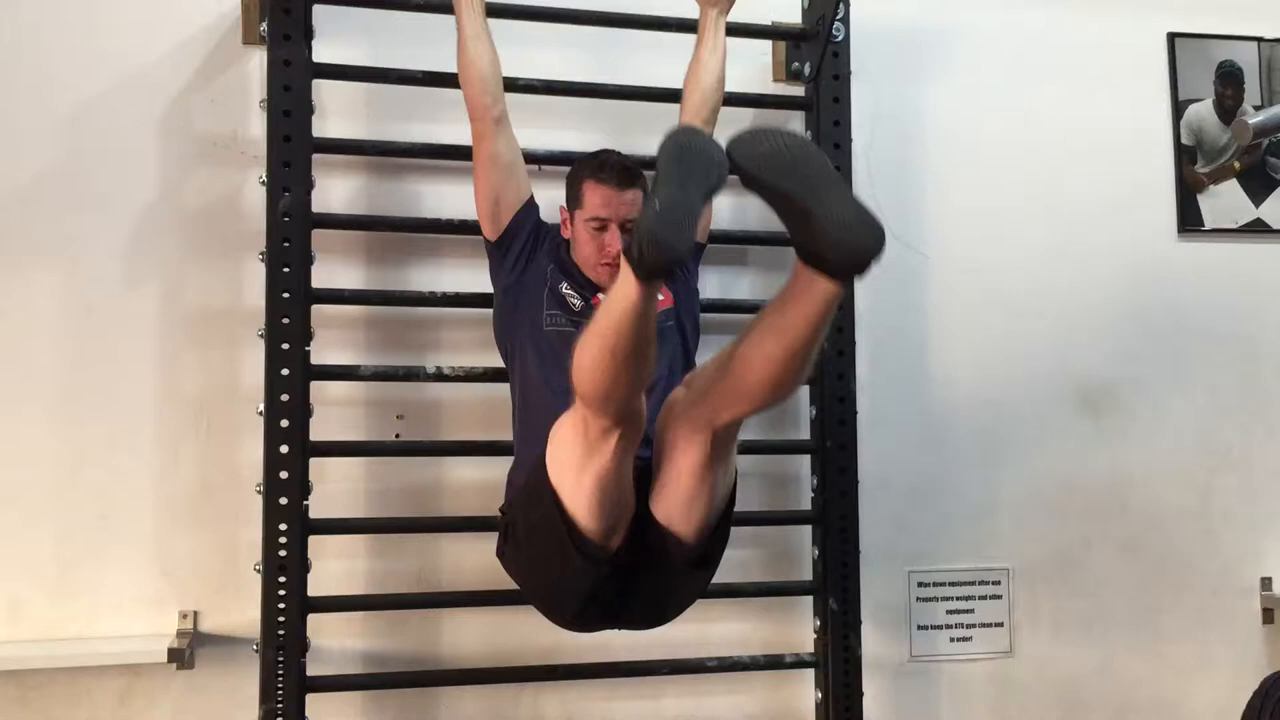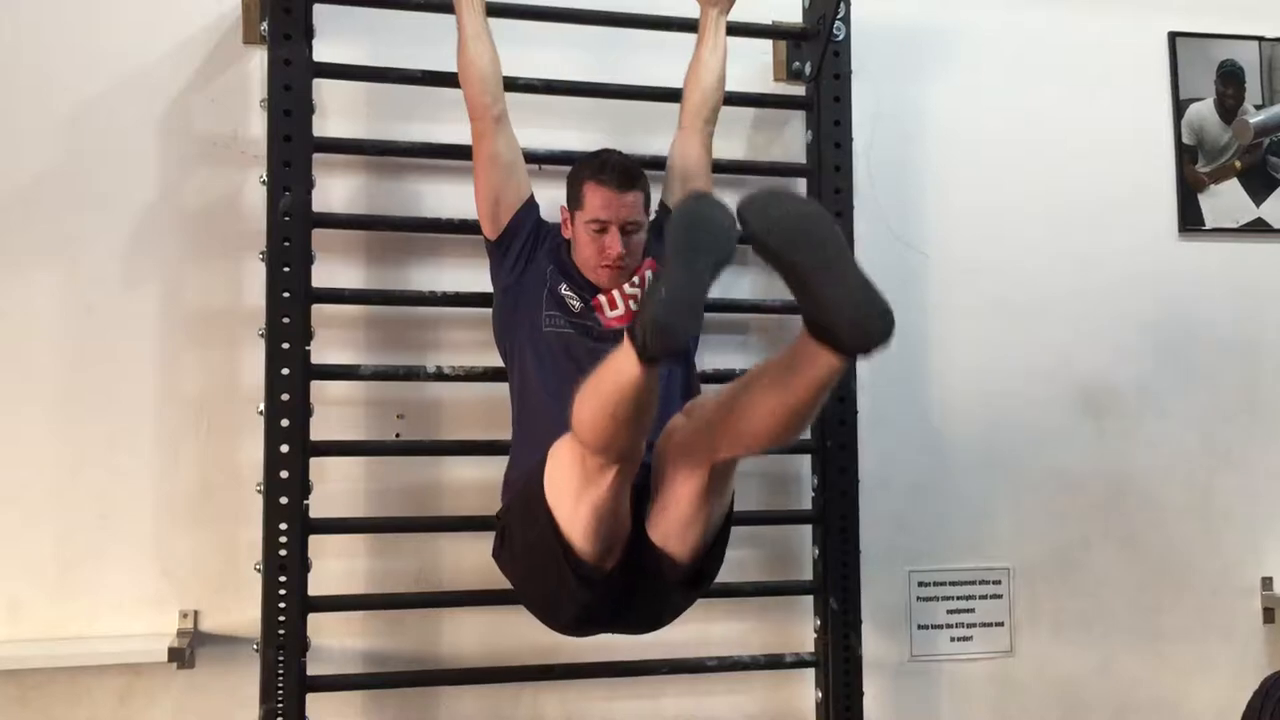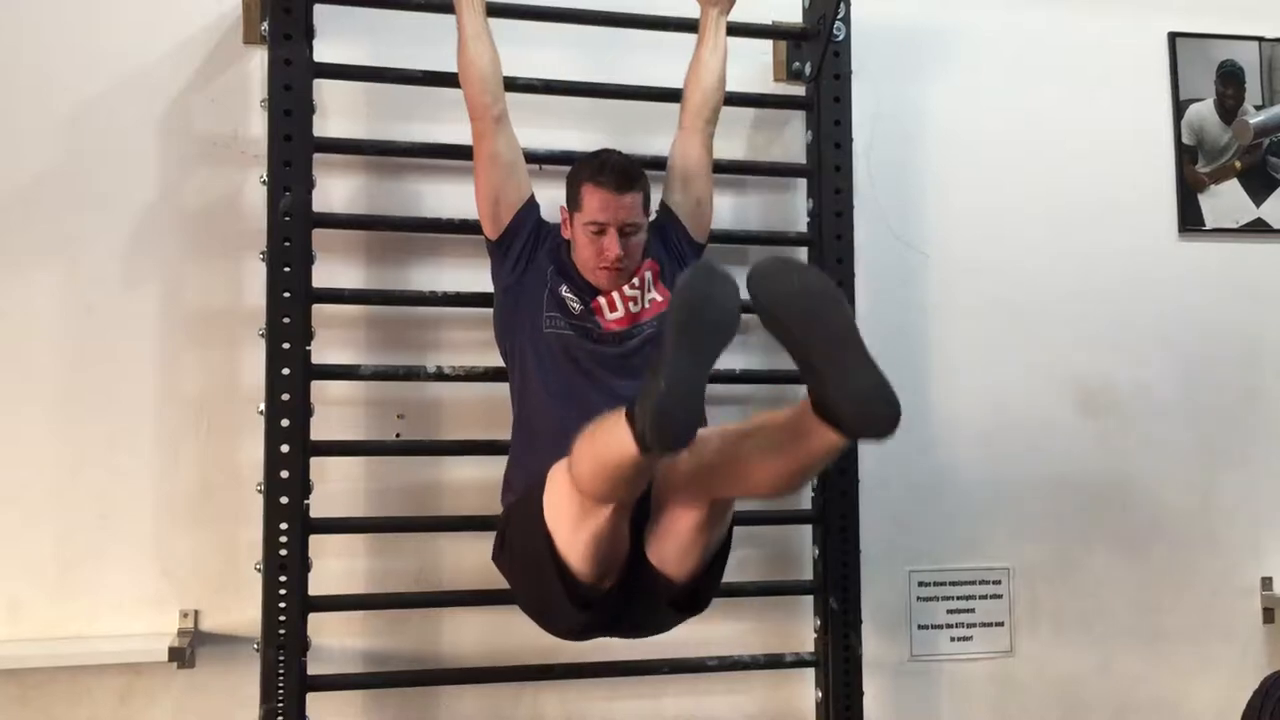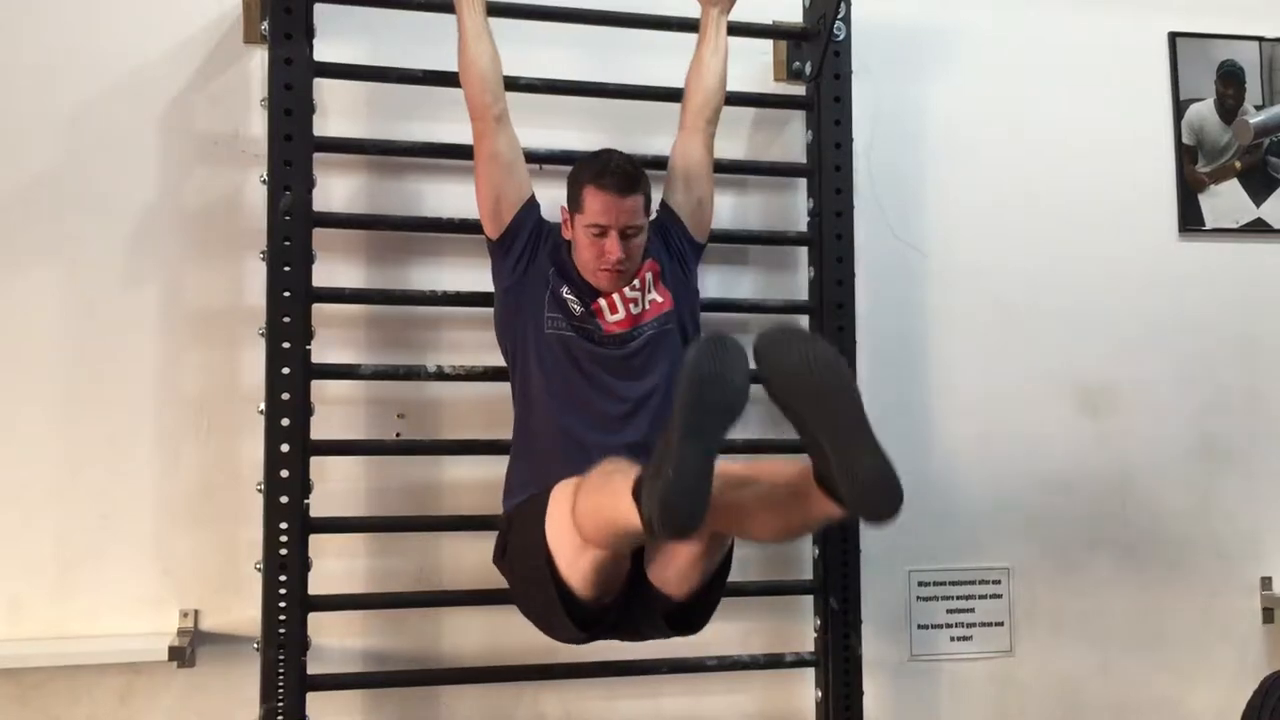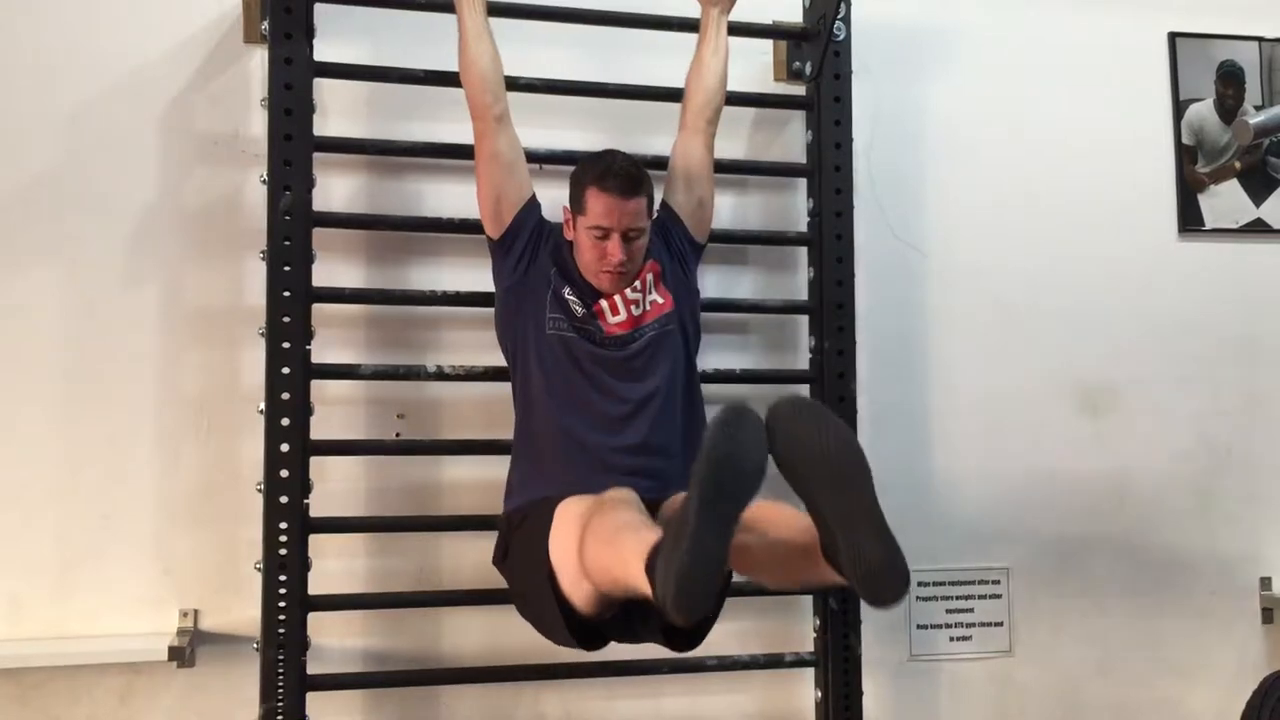
dt=0.2s
person 1, frame 1
left shoulder: (679, 269)
right shoulder: (530, 268)
left elbow: (696, 126)
right elbow: (489, 121)
left hip: (665, 551)
right hip: (565, 547)
left knee: (700, 401)
right knee: (611, 401)
left ankle: (826, 265)
right ankle: (653, 266)
person 1, frame 2
left shoulder: (663, 260)
right shoulder: (530, 268)
left elbow: (697, 126)
right elbow: (490, 120)
left hip: (665, 555)
right hip: (562, 550)
left knee: (696, 426)
right knee: (601, 426)
left ankle: (833, 336)
right ankle: (658, 332)
person 1, frame 3
left shoulder: (668, 260)
right shoulder: (529, 266)
left elbow: (697, 126)
right elbow: (489, 119)
left hip: (666, 564)
right hip: (560, 551)
left knee: (700, 457)
right knee: (606, 442)
left ankle: (837, 413)
right ankle: (659, 418)
person 1, frame 4
left shoulder: (670, 262)
right shoulder: (530, 266)
left elbow: (698, 127)
right elbow: (490, 119)
right hip: (556, 541)
left knee: (708, 485)
right knee: (611, 481)
left ankle: (837, 484)
right ankle: (671, 492)
person 1, frame 5
left shoulder: (670, 261)
right shoulder: (531, 266)
left elbow: (698, 126)
right elbow: (492, 120)
left hip: (669, 518)
right hip: (558, 534)
left knee: (710, 516)
right knee: (613, 513)
left ankle: (843, 551)
right ankle: (680, 566)
